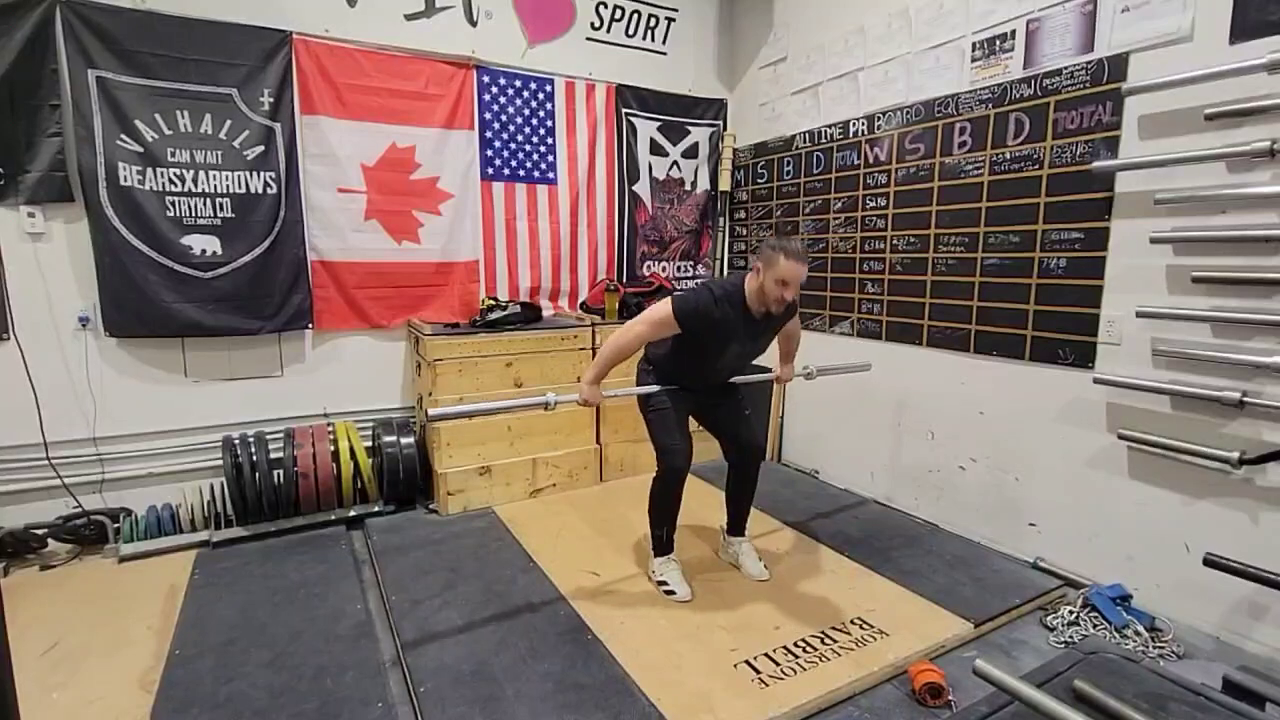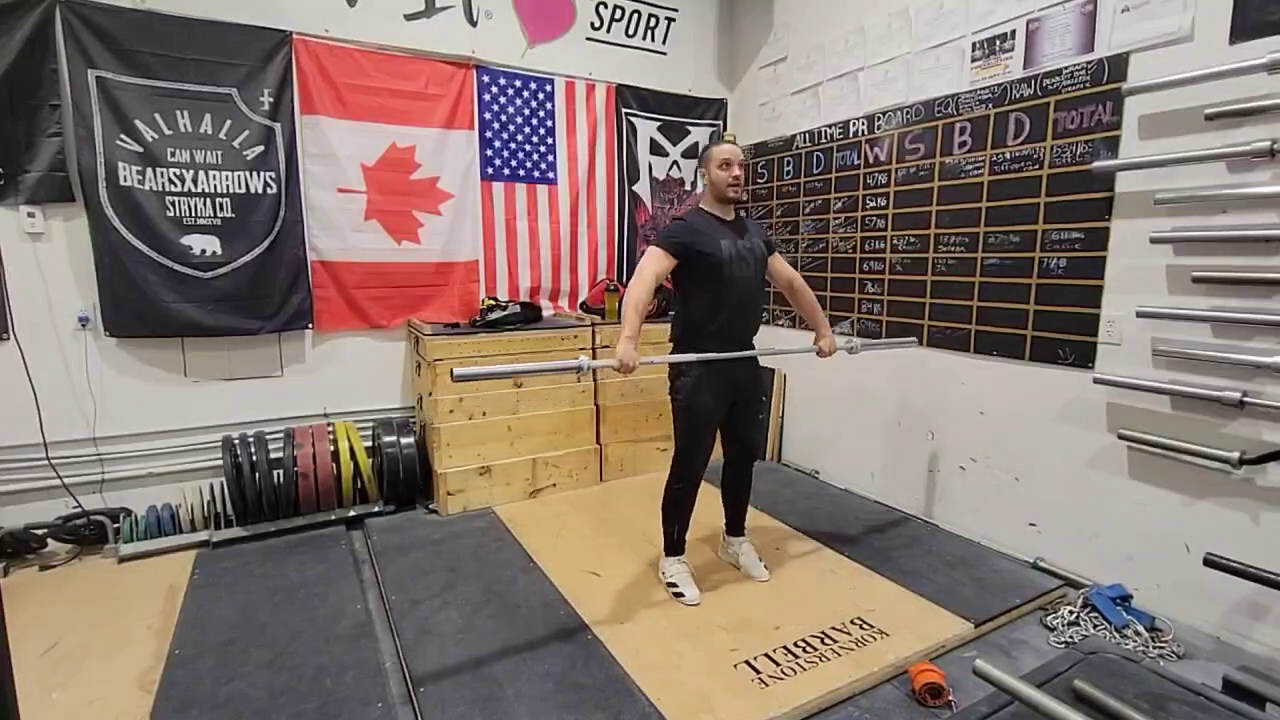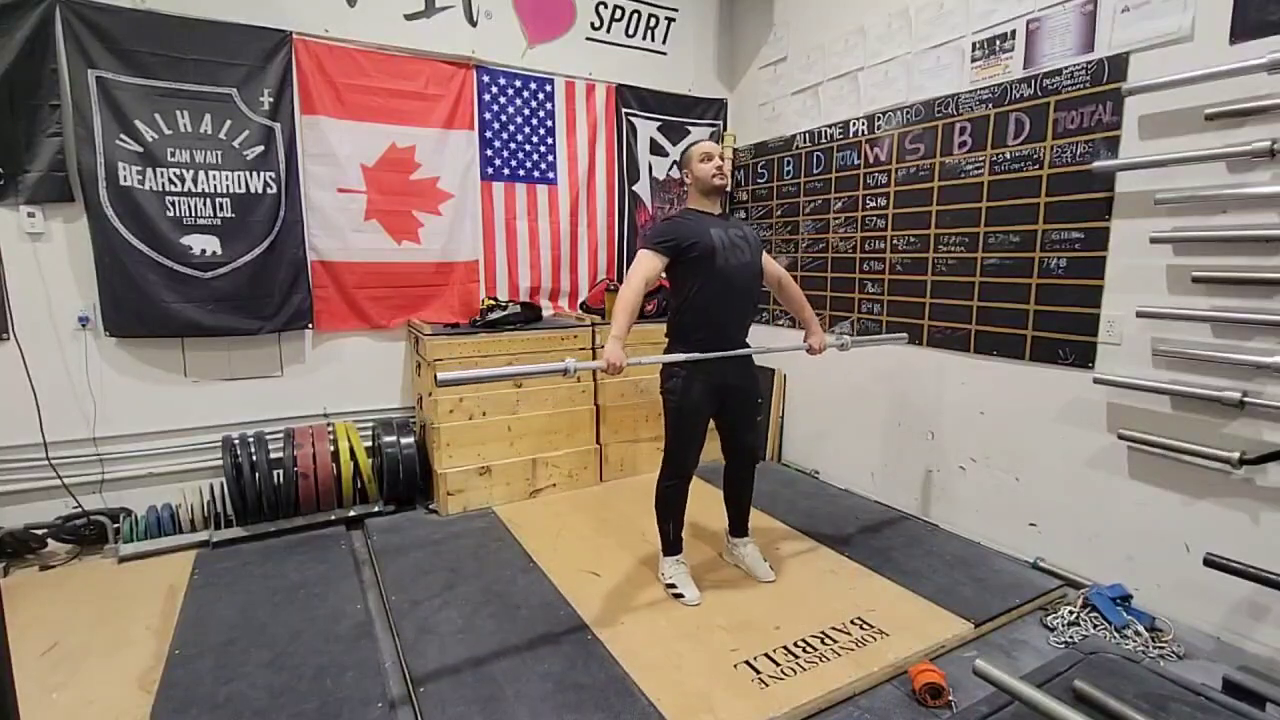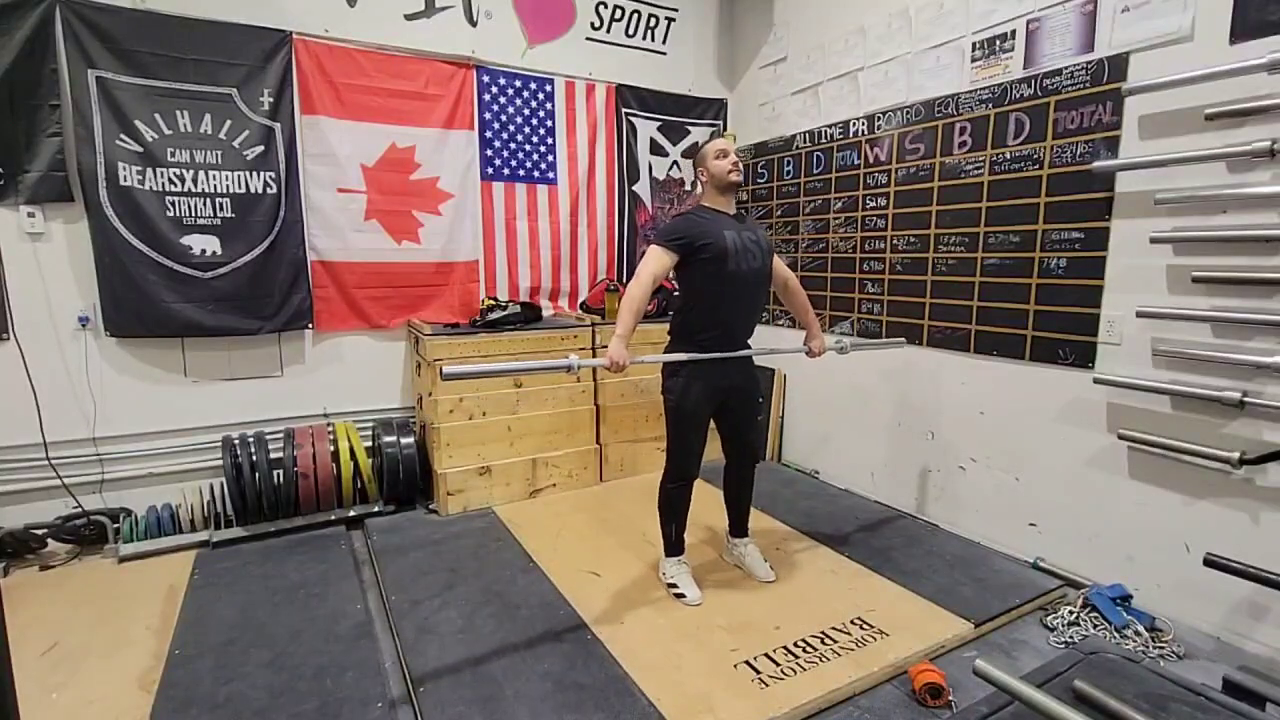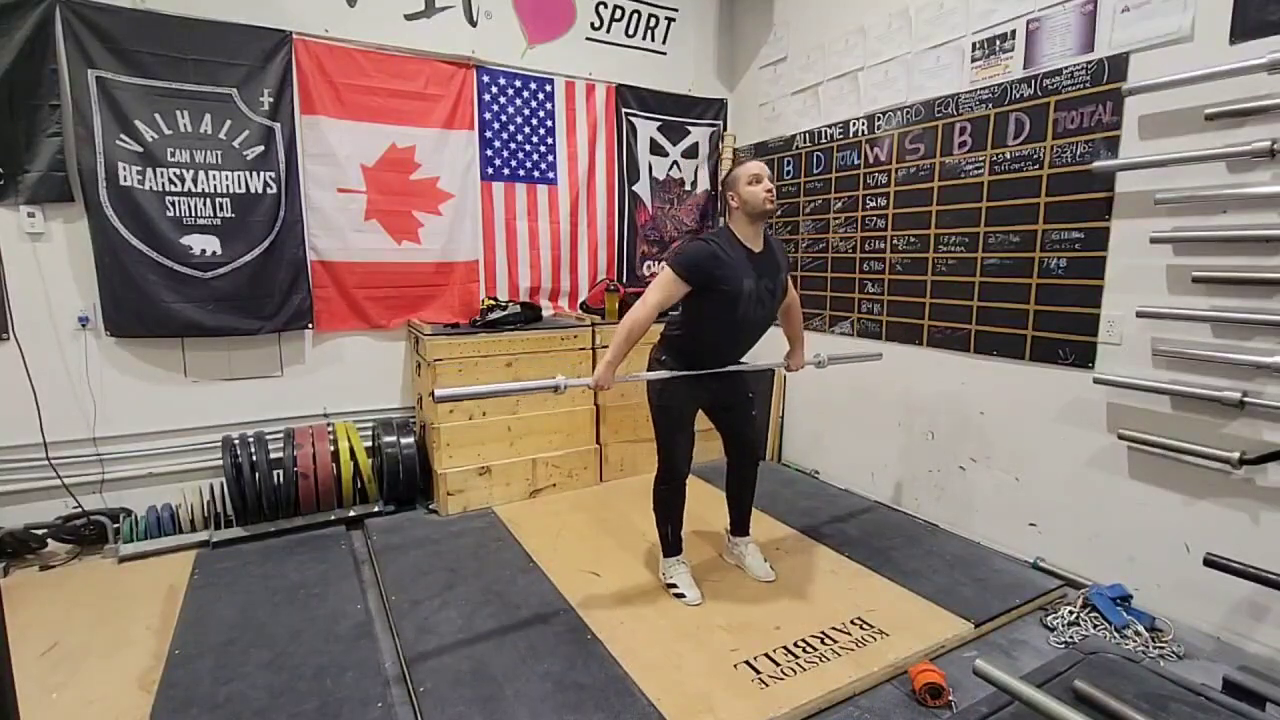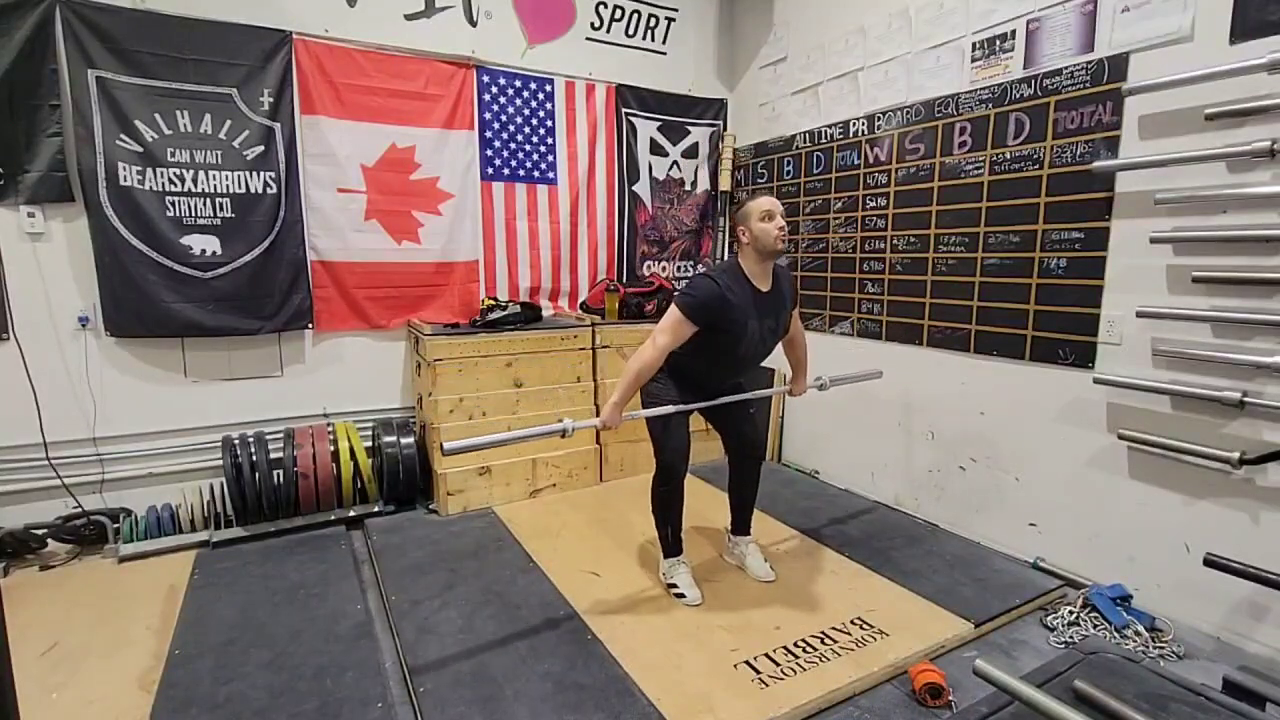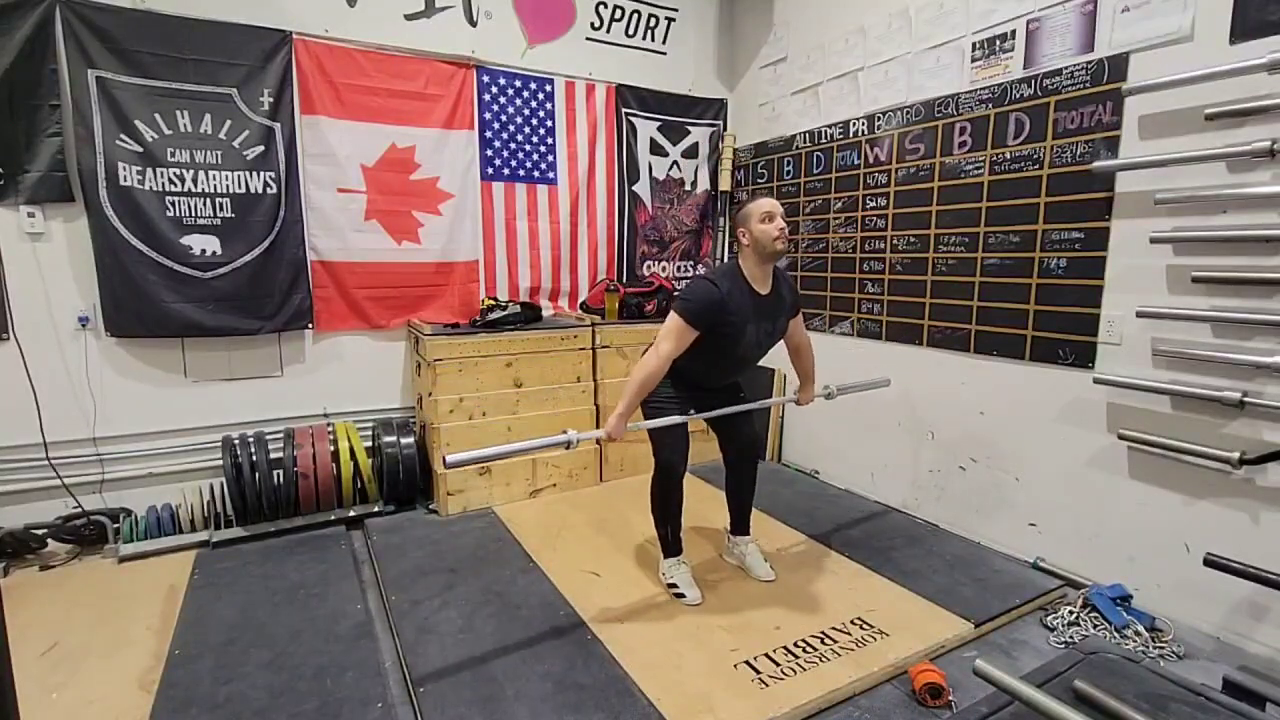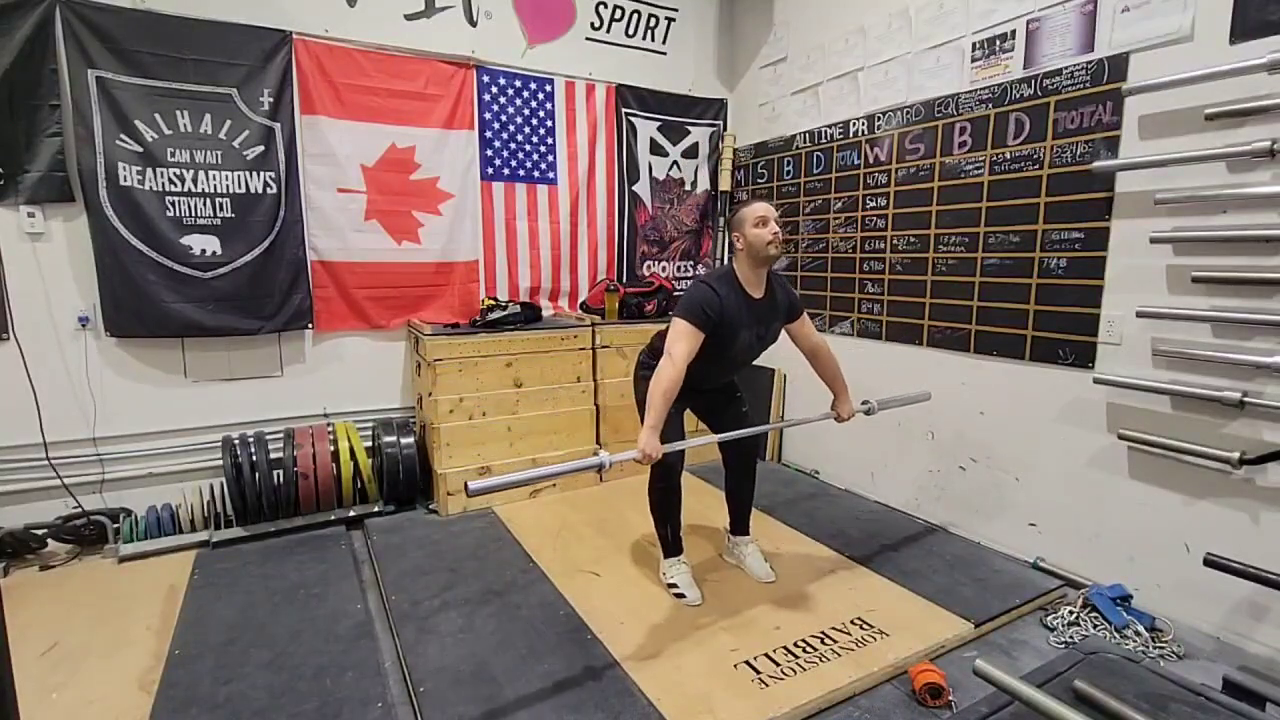
dt=0.5s
person 1, frame 1
left shoulder: (782, 305)
right shoulder: (711, 301)
left elbow: (791, 328)
right elbow: (636, 330)
left wrist: (787, 364)
right wrist: (592, 380)
left hip: (715, 384)
right hip: (664, 382)
left knee: (750, 449)
right knee: (676, 461)
left ankle: (734, 539)
right ankle: (662, 558)
person 1, frame 2
left shoulder: (754, 233)
right shoulder: (686, 230)
left elbow: (790, 281)
right elbow: (643, 280)
left wrist: (822, 330)
right wrist: (628, 340)
left hip: (744, 363)
right hip: (698, 368)
left knee: (744, 455)
right knee: (690, 464)
left ankle: (734, 540)
right ankle: (672, 558)
person 1, frame 3
left shoulder: (744, 231)
right shoulder: (674, 229)
left elbow: (778, 278)
right elbow: (636, 281)
left wrist: (813, 326)
right wrist: (616, 341)
left hip: (738, 361)
right hip: (691, 367)
left knee: (744, 454)
right knee: (680, 464)
left ankle: (738, 541)
right ankle: (671, 559)
person 1, frame 4
left shoulder: (754, 229)
right shoulder: (688, 226)
left elbow: (785, 281)
right elbow: (645, 278)
left wrist: (813, 330)
right wrist: (620, 340)
left hip: (738, 363)
right hip: (691, 367)
left knee: (745, 455)
right knee: (683, 466)
left ankle: (738, 541)
right ankle: (673, 559)
person 1, frame 5
left shoulder: (775, 252)
right shoulder: (707, 252)
left elbow: (788, 302)
right elbow: (649, 306)
left wrist: (797, 349)
right wrist: (609, 364)
left hip: (726, 369)
right hip: (677, 370)
left knee: (747, 451)
right knee: (676, 465)
left ankle: (738, 540)
right ankle: (672, 560)
person 1, frame 6
left shoulder: (784, 284)
right shoulder: (715, 288)
left elbow: (793, 333)
right elbow: (657, 345)
left wrist: (800, 376)
right wrist: (616, 404)
left hip: (723, 382)
right hip: (672, 381)
left knee: (750, 449)
right knee: (673, 463)
left ankle: (739, 541)
right ankle: (672, 560)
person 1, frame 7
left shoulder: (785, 288)
right shoulder: (713, 291)
left elbow: (798, 341)
right elbow: (662, 352)
left wrist: (807, 385)
right wrist: (621, 414)
left hip: (722, 381)
right hip: (671, 382)
left knee: (747, 449)
right knee: (672, 463)
left ankle: (739, 540)
right ankle: (672, 560)
person 1, frame 8
left shoulder: (781, 294)
right shoulder: (710, 294)
left elbow: (814, 346)
right elbow: (674, 360)
left wrist: (841, 396)
right wrist: (650, 433)
left hip: (716, 380)
right hip: (663, 375)
left knee: (744, 449)
right knee: (669, 461)
left ankle: (738, 540)
right ankle: (672, 560)
